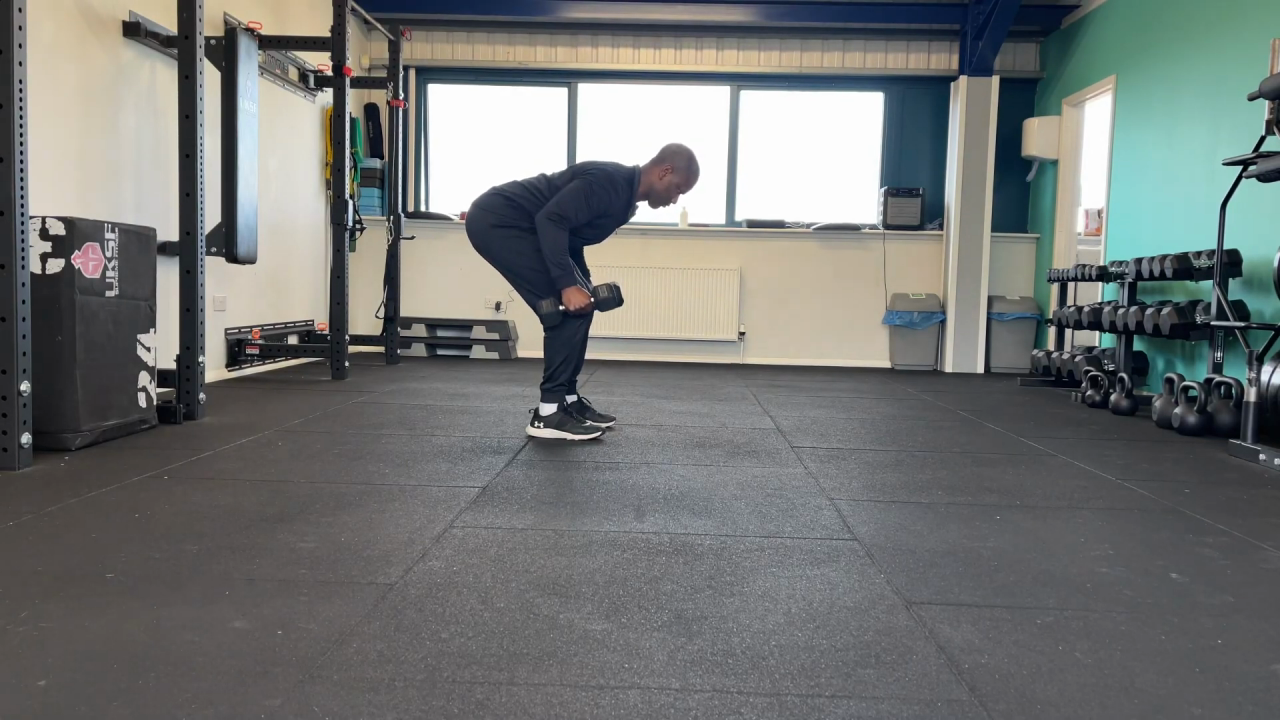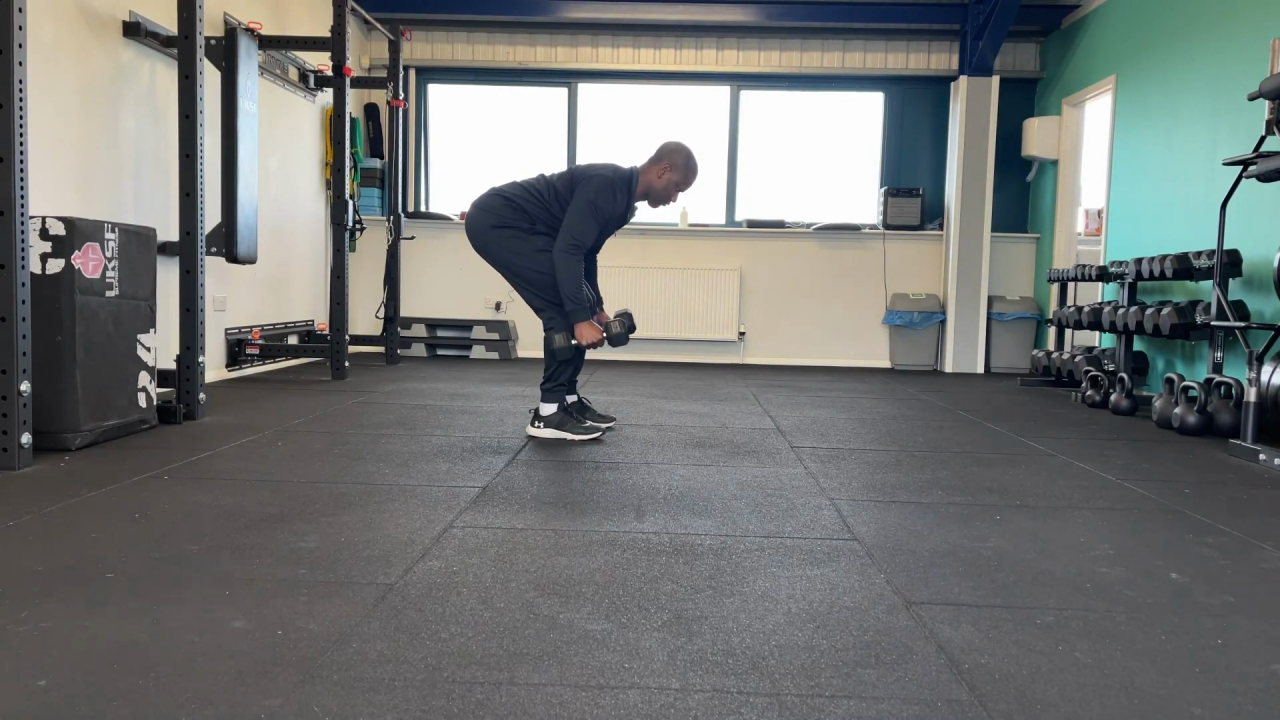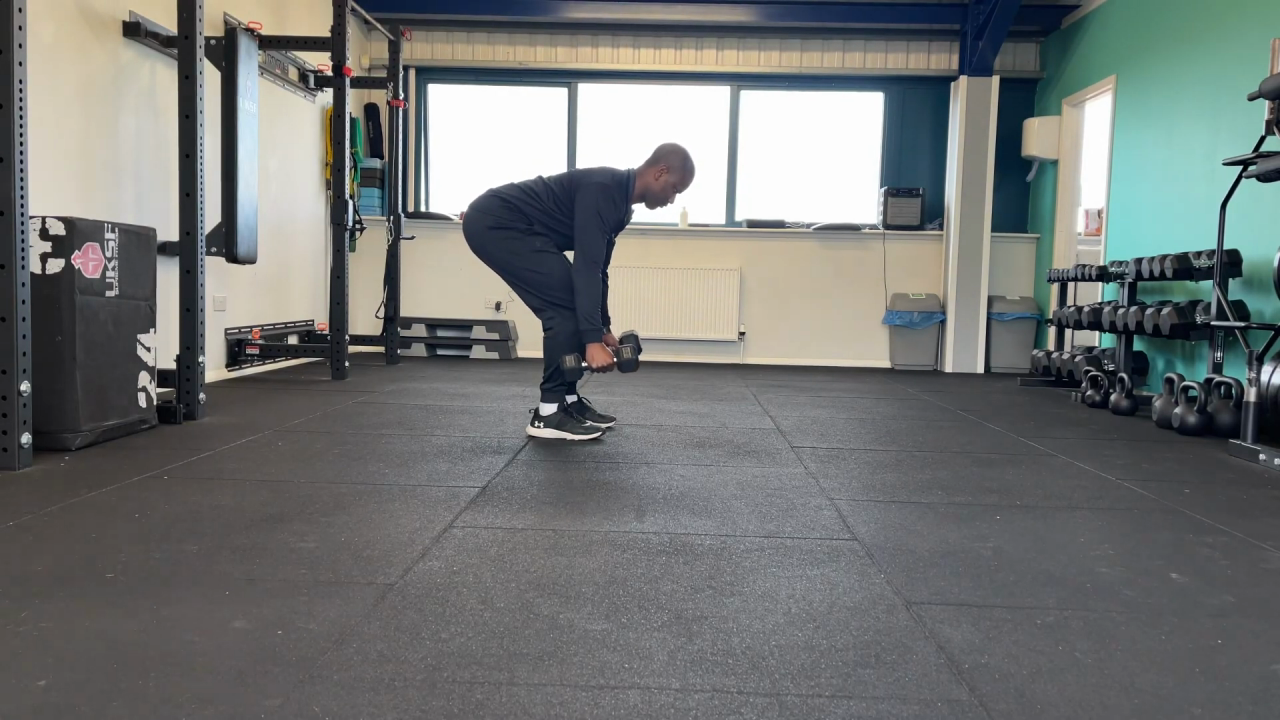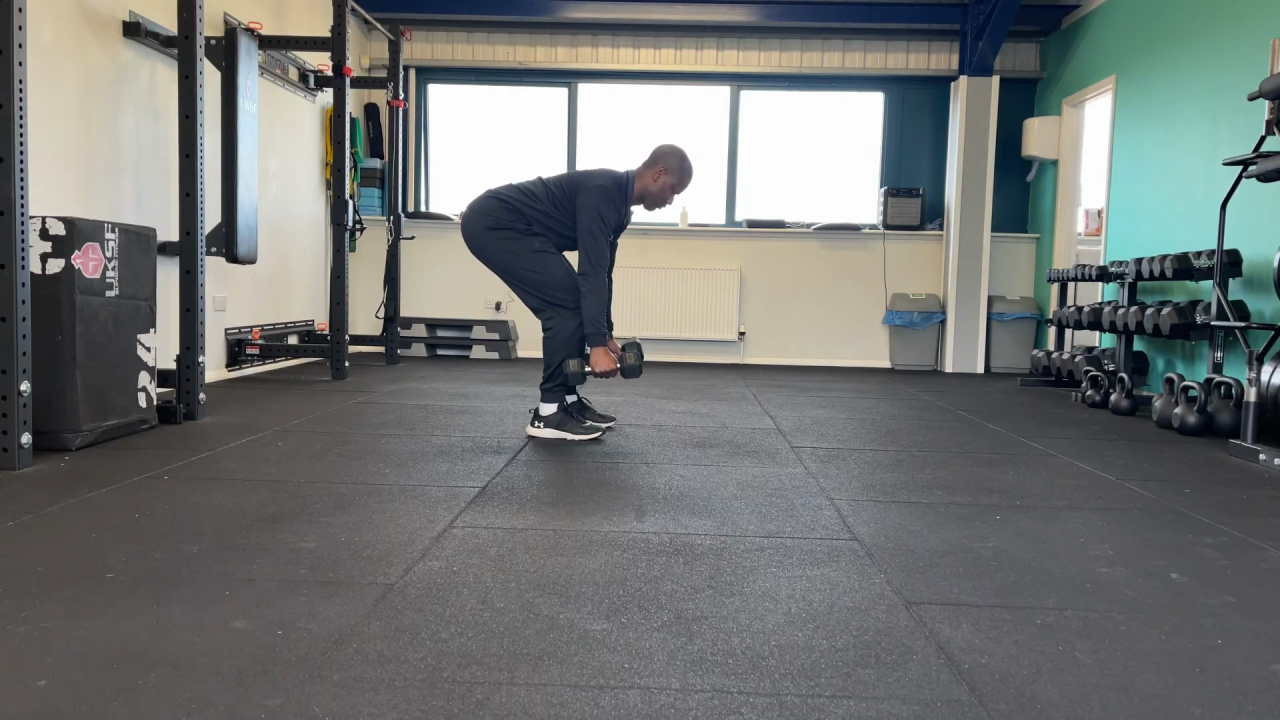
dt=0.5s
person 1, frame 1
left shoulder: (624, 197)
right shoulder: (611, 182)
left elbow: (569, 226)
right elbow: (550, 218)
left wrist: (583, 284)
right wrist: (567, 285)
left hip: (508, 224)
right hip: (496, 220)
left knee: (578, 306)
right knee: (569, 309)
left ankle: (567, 401)
right ankle: (549, 414)
person 1, frame 2
left shoulder: (623, 197)
right shoulder: (606, 185)
left elbow: (586, 252)
right elbow: (568, 249)
left wrist: (594, 307)
right wrist: (582, 318)
left hip: (508, 224)
right hip: (496, 222)
left knee: (575, 305)
right knee: (566, 309)
left ankle: (567, 401)
right ankle: (549, 414)
person 1, frame 3
left shoulder: (619, 201)
right shoulder: (605, 190)
left elbow: (597, 268)
right elbow: (585, 267)
left wrist: (603, 328)
right wrist: (592, 340)
left hip: (503, 225)
right hip: (494, 223)
left knee: (570, 306)
right knee: (567, 306)
left ankle: (566, 401)
right ankle: (549, 413)
person 1, frame 4
left shoulder: (618, 202)
right shoulder: (604, 193)
left elbow: (602, 272)
right elbow: (591, 272)
left wrist: (605, 335)
right wrist: (597, 344)
left hip: (505, 226)
right hip: (493, 223)
left knee: (571, 305)
right knee: (568, 304)
left ankle: (566, 401)
right ankle: (549, 413)
